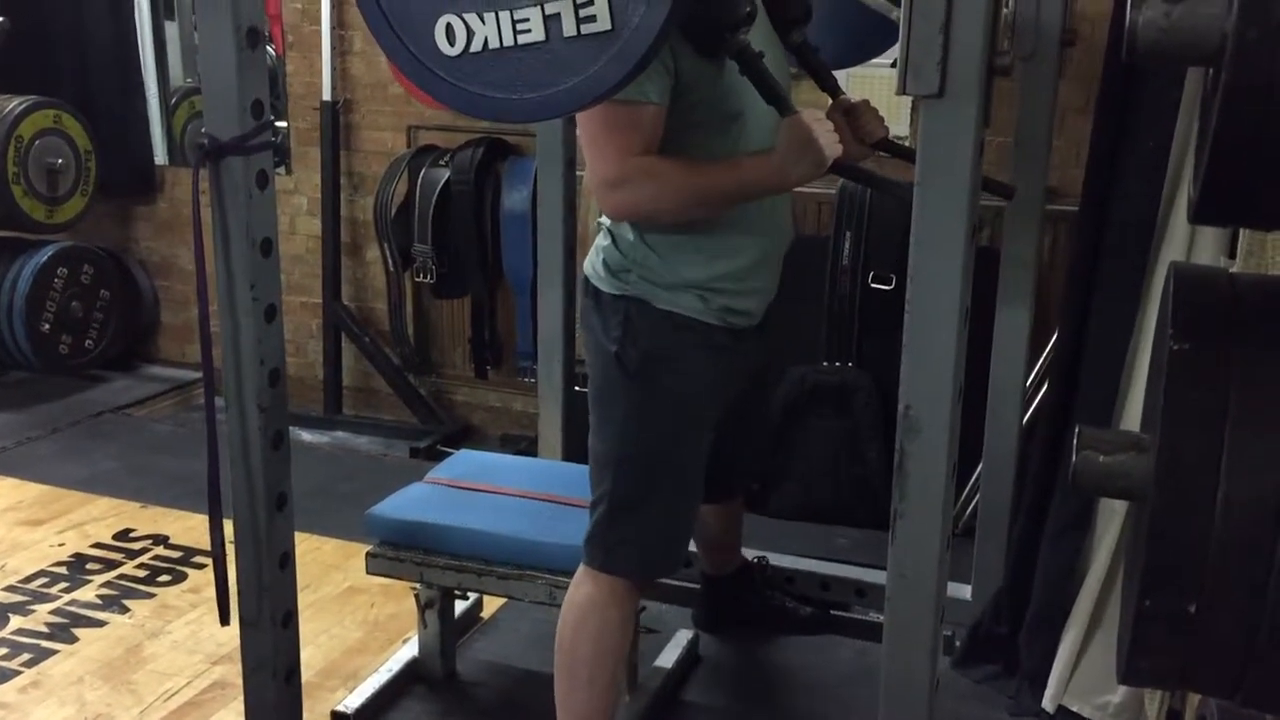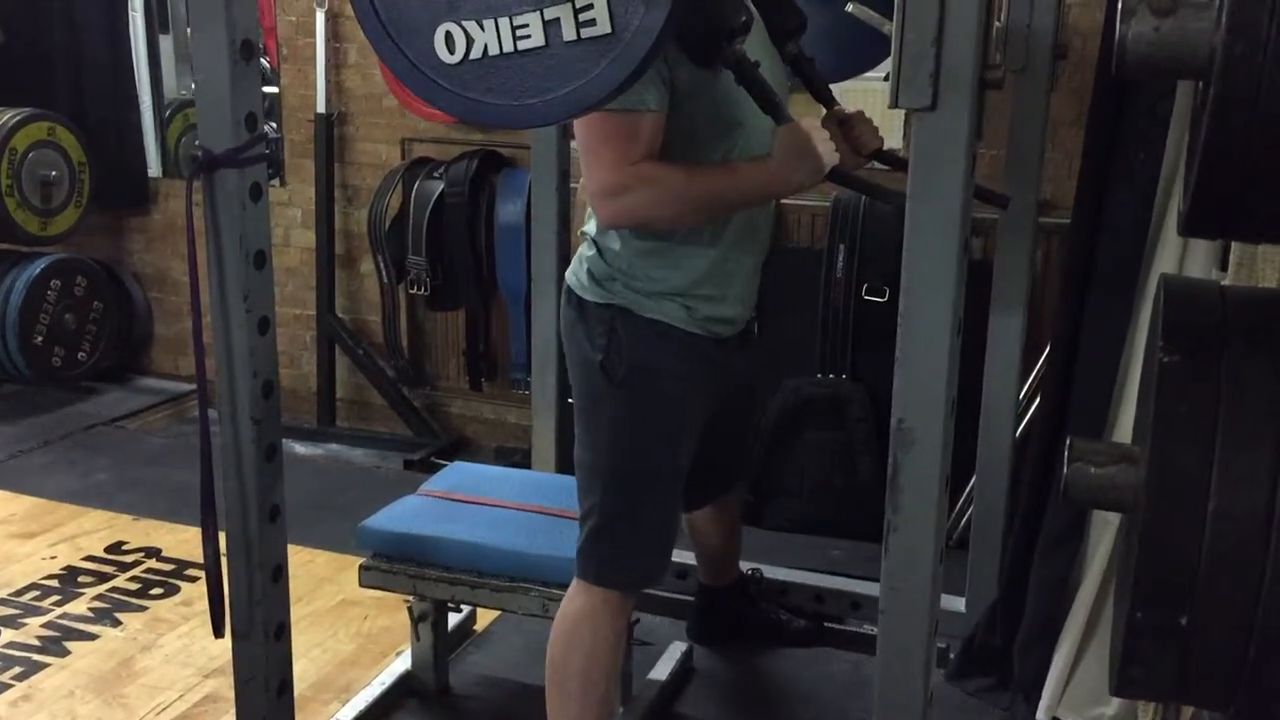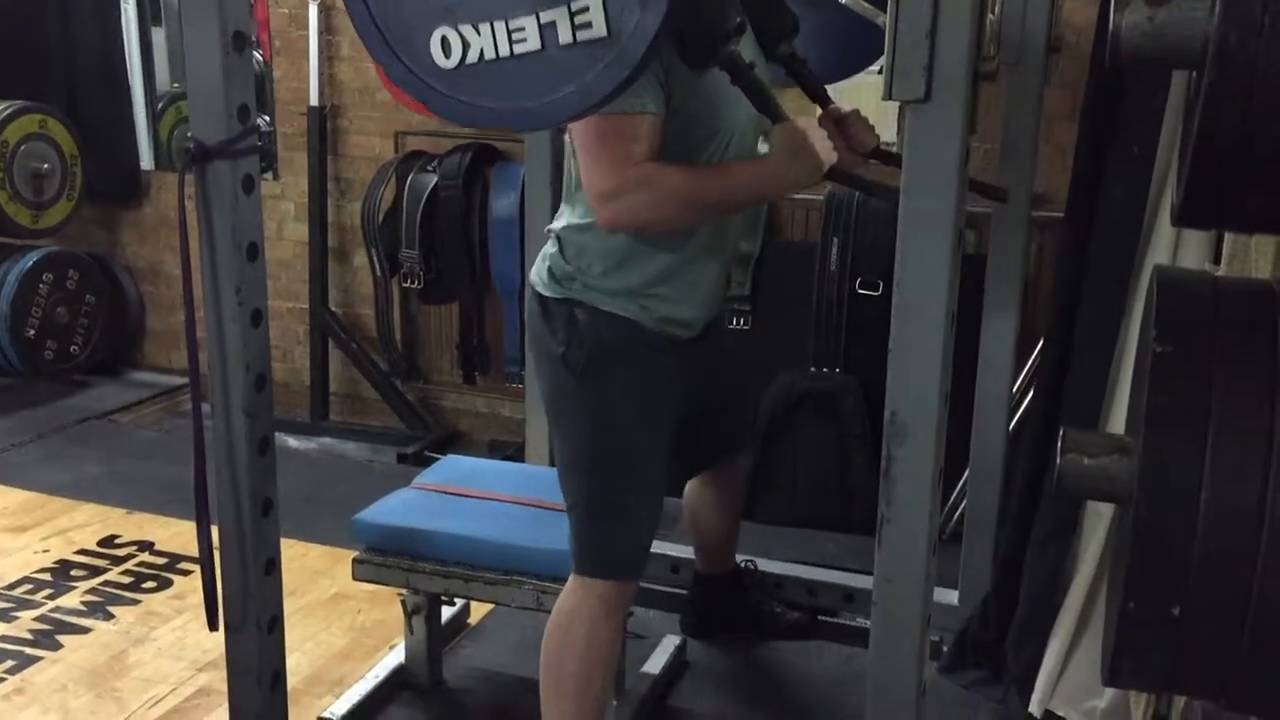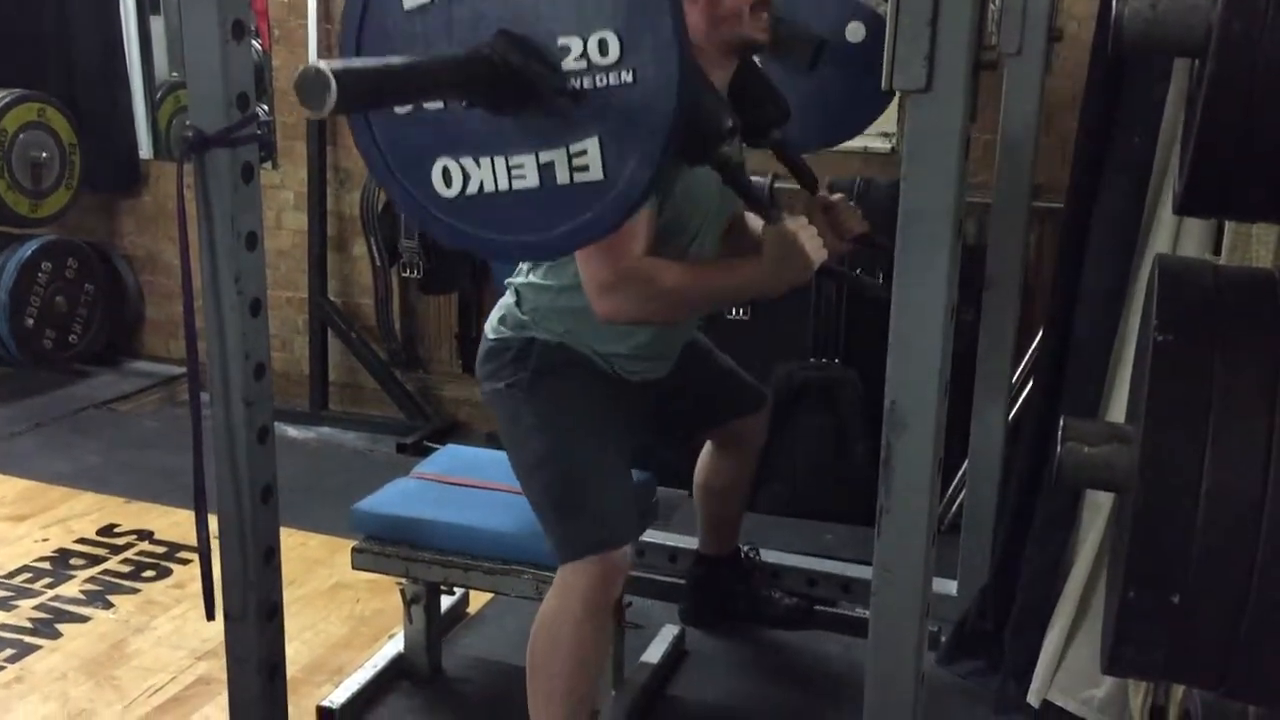
dt=0.4s
person 1, frame 1
left shoulder: (754, 17)
right elbow: (619, 183)
left wrist: (830, 136)
right wrist: (782, 167)
left hip: (730, 304)
right hip: (657, 313)
left knee: (726, 473)
right knee: (624, 554)
left ankle: (728, 589)
person 1, frame 2
left shoulder: (751, 24)
right elbow: (619, 191)
left wrist: (825, 145)
right wrist: (781, 174)
left hip: (714, 314)
right hip: (639, 323)
left knee: (721, 478)
right knee: (614, 569)
left ankle: (724, 602)
person 1, frame 3
left shoulder: (740, 26)
right elbow: (619, 195)
left wrist: (817, 147)
right wrist: (778, 173)
left hip: (681, 312)
right hip: (602, 318)
left knee: (725, 452)
right knee: (609, 567)
left ankle: (718, 593)
person 1, frame 4
left shoulder: (720, 95)
left elbow: (709, 233)
right elbow: (616, 287)
left wrist: (799, 234)
right wrist: (769, 272)
left hip: (644, 347)
right hip: (549, 355)
left knee: (744, 415)
right knee: (600, 562)
left ankle: (717, 579)
